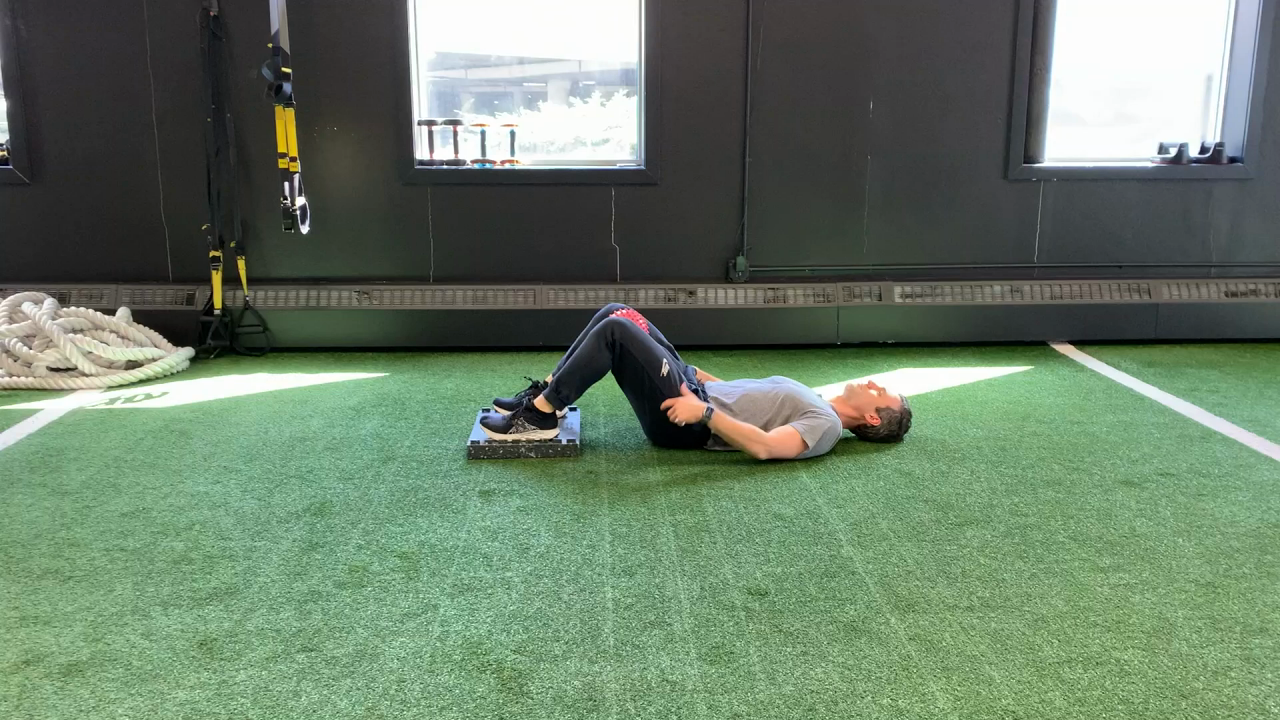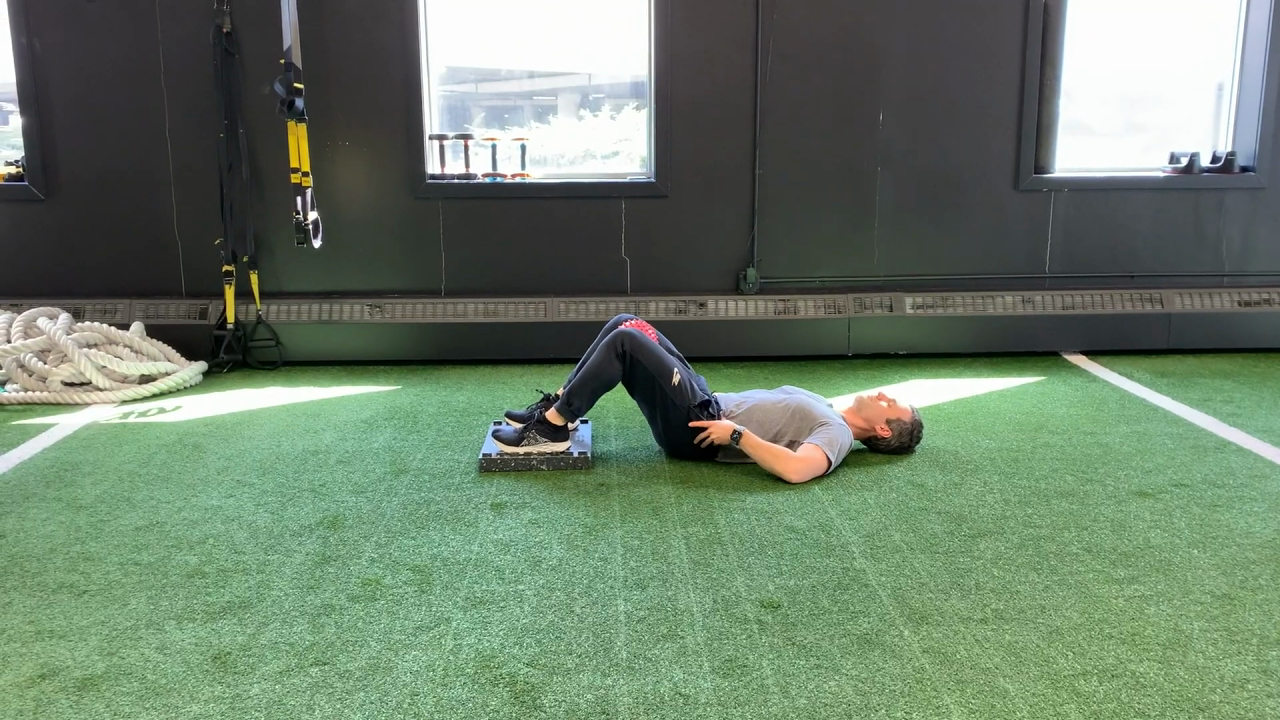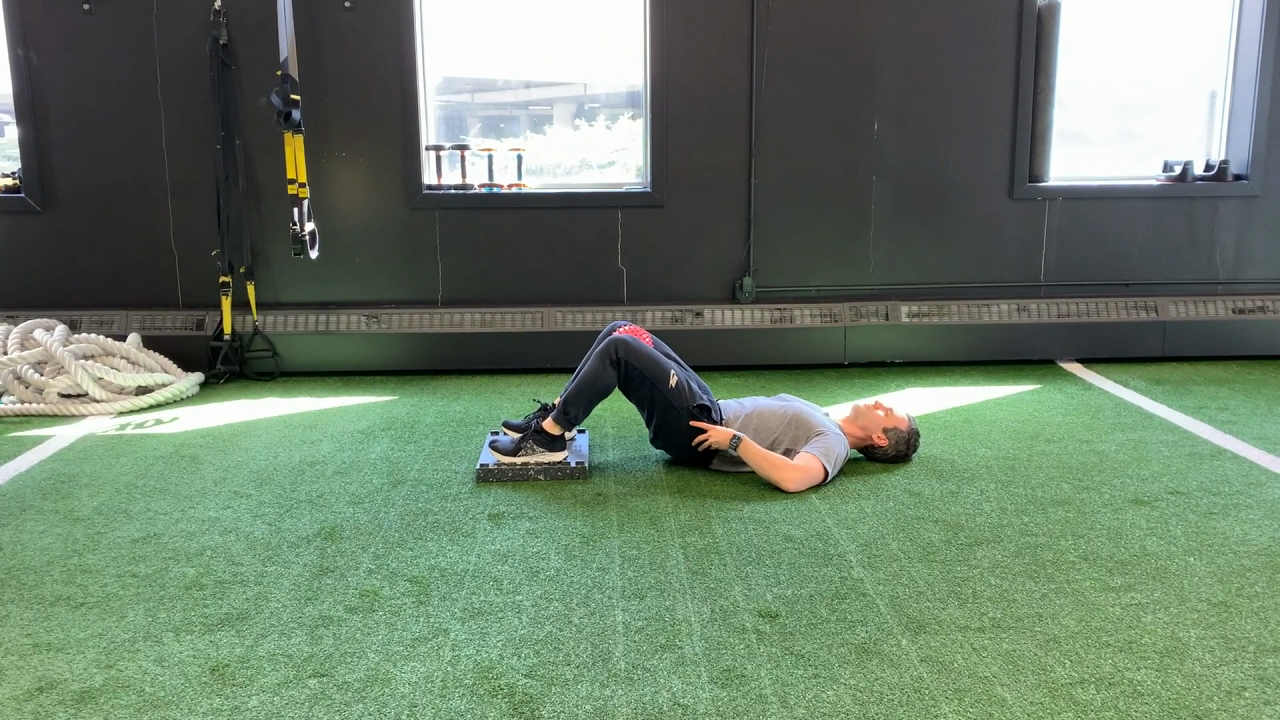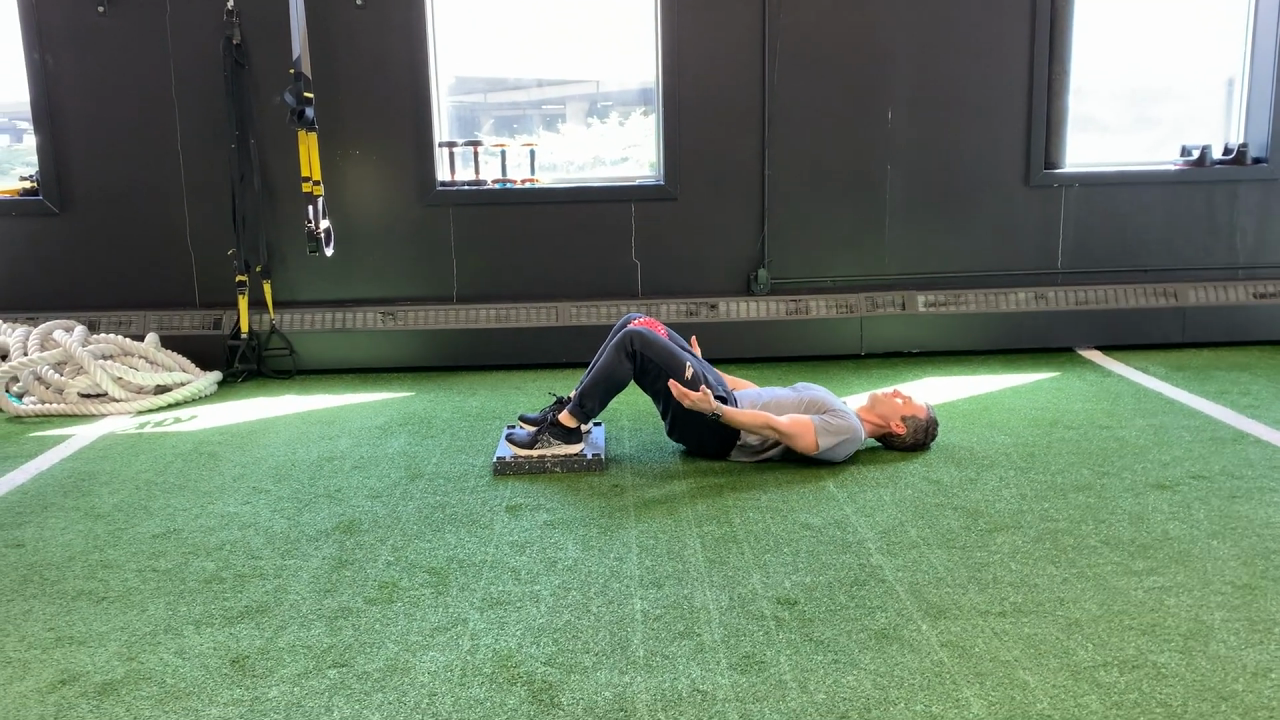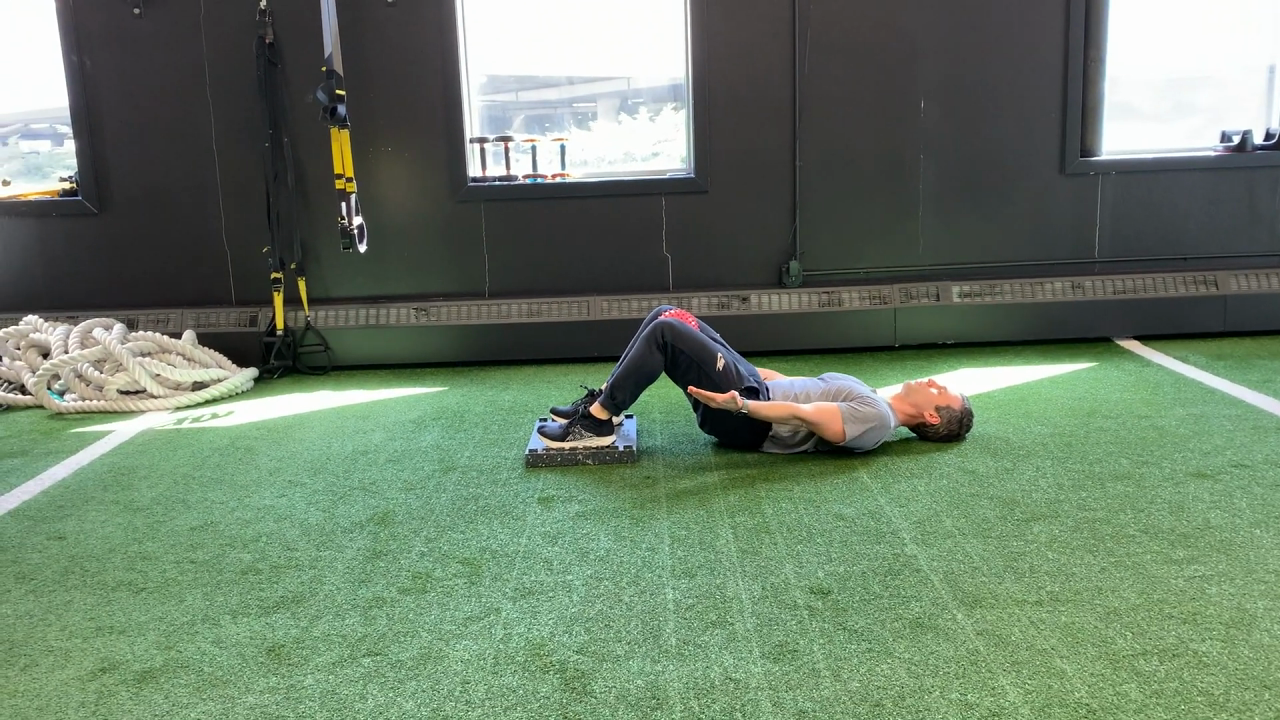
dt=1s
person 1, frame 1
left shoulder: (825, 424)
right shoulder: (814, 403)
left elbow: (764, 446)
left wrist: (705, 410)
right wrist: (697, 376)
left hip: (687, 423)
right hip: (696, 394)
left knee: (615, 331)
right knee: (617, 314)
left ankle: (539, 416)
right ankle: (543, 393)
person 1, frame 2
left shoulder: (836, 435)
right shoulder: (824, 412)
left elbow: (794, 470)
left wrist: (735, 434)
left hip: (696, 427)
right hip: (707, 405)
left knee: (625, 341)
right knee: (626, 325)
left ankle: (551, 428)
right ankle: (556, 405)
person 1, frame 3
left shoulder: (833, 445)
right shoulder: (822, 423)
left elbow: (791, 479)
left wrist: (734, 440)
left hip: (697, 431)
right hip: (708, 411)
left knee: (618, 348)
right knee: (622, 332)
left ankle: (548, 438)
right ankle: (555, 414)
person 1, frame 4
left shoulder: (847, 432)
right shoulder: (839, 413)
left elbow: (775, 426)
left wrist: (713, 409)
right wrist: (704, 367)
left hip: (718, 431)
right hip: (725, 403)
left knee: (635, 340)
right knee: (638, 324)
left ankle: (565, 429)
right ankle: (571, 407)
person 1, frame 5
left shoulder: (876, 419)
right shoulder: (869, 399)
left elbow: (803, 414)
left wrist: (738, 405)
right wrist: (753, 374)
left hip: (748, 419)
right hip: (755, 389)
left knee: (665, 332)
right knee: (667, 316)
left ankle: (596, 421)
right ankle: (603, 400)
